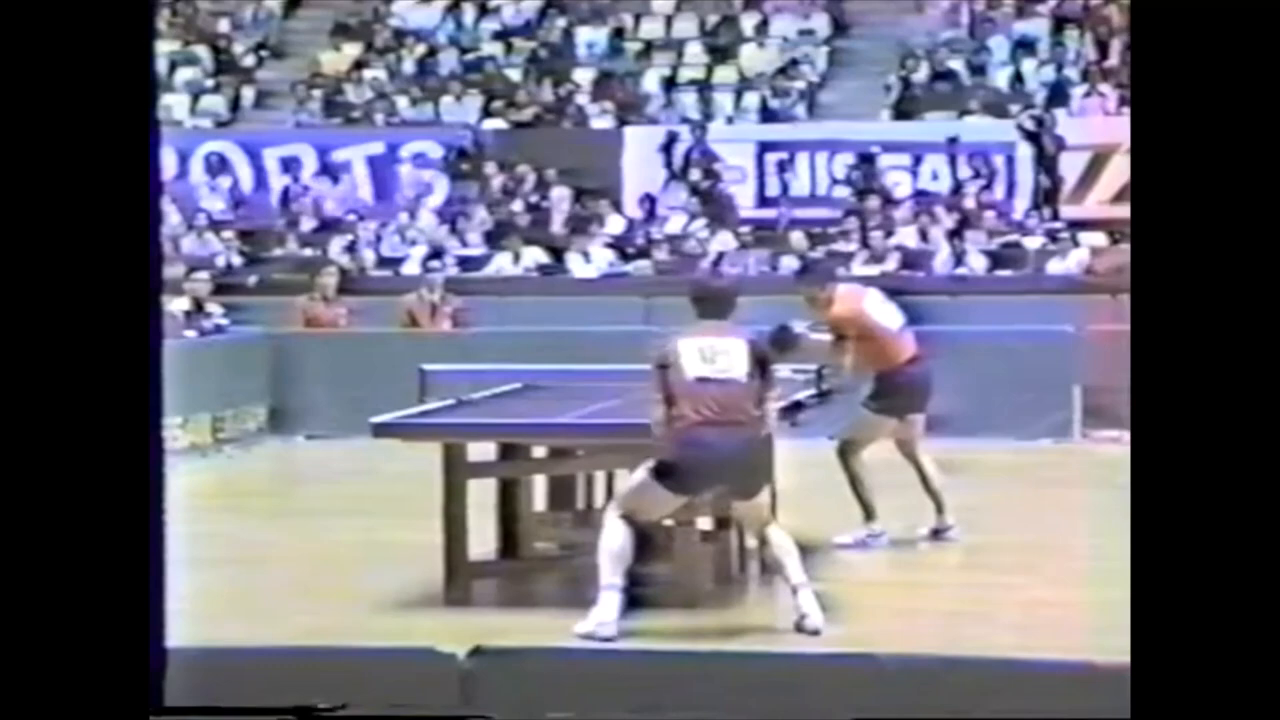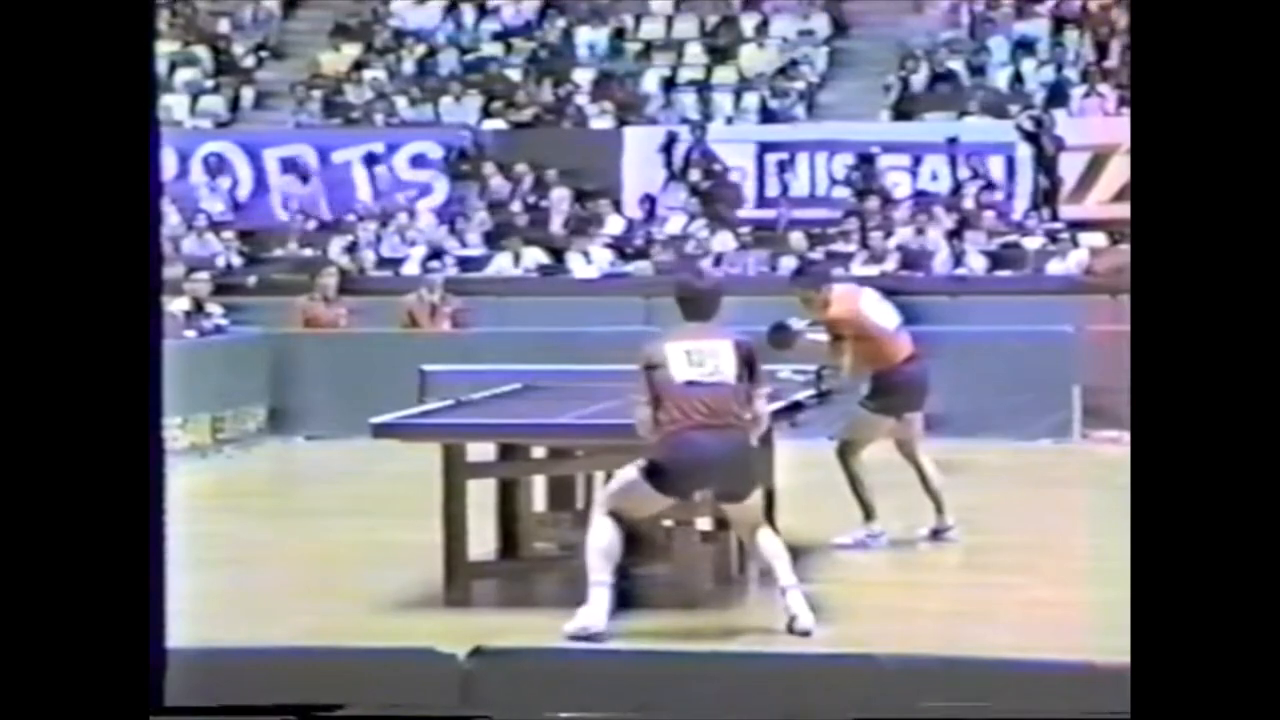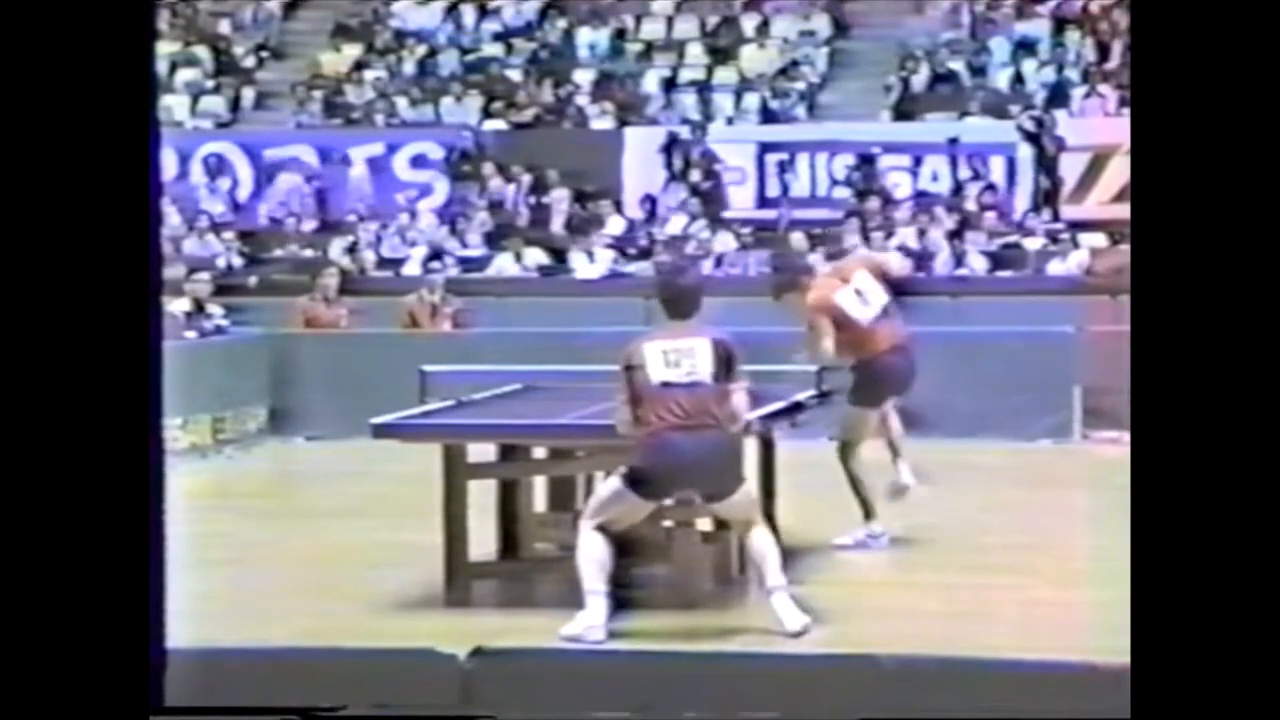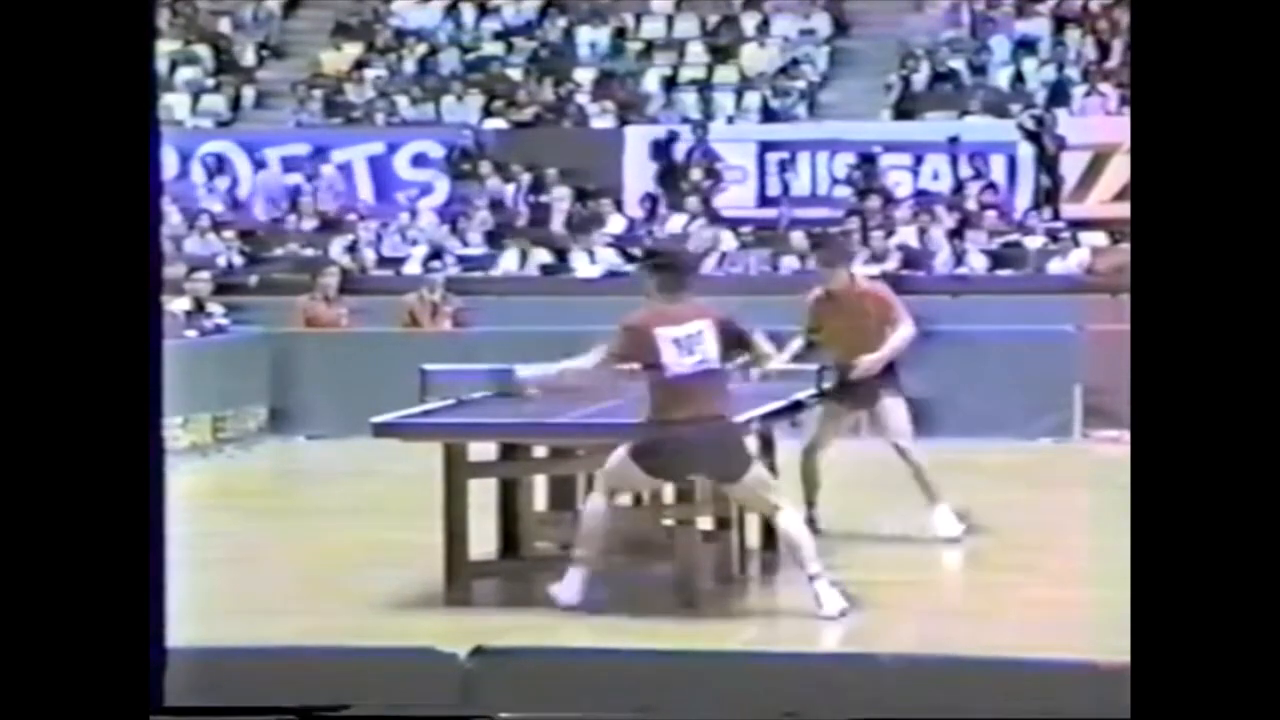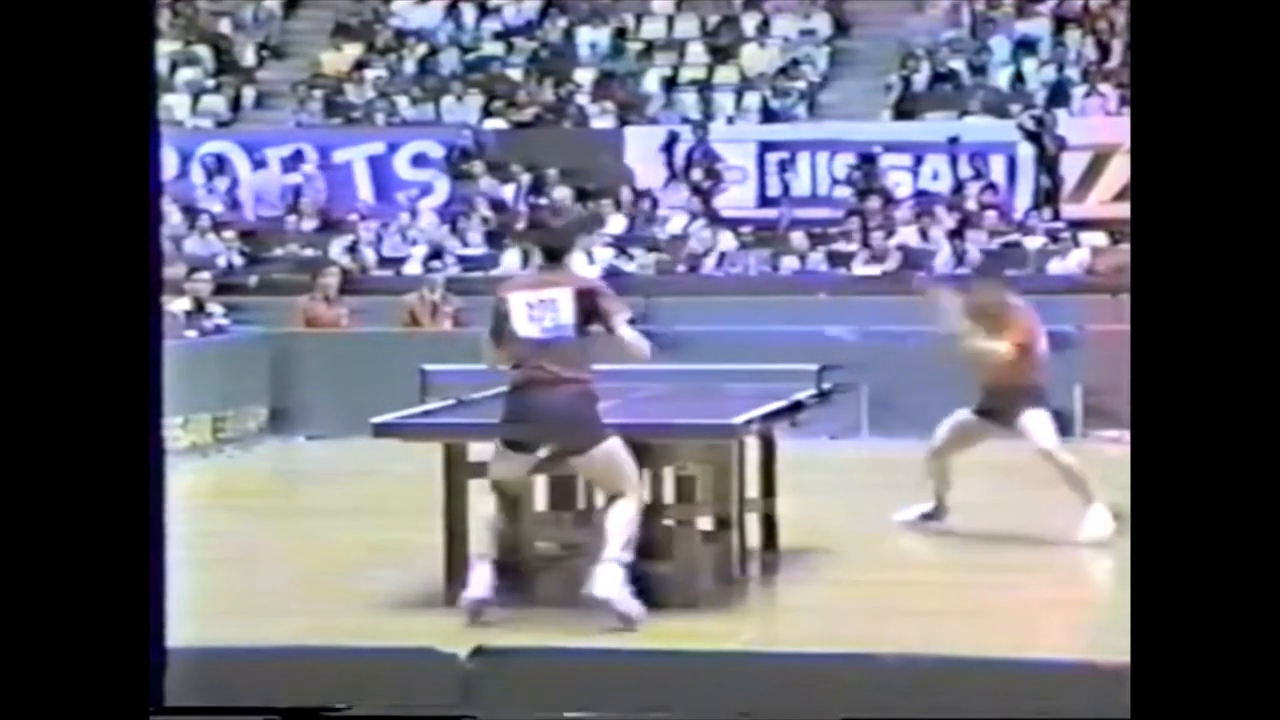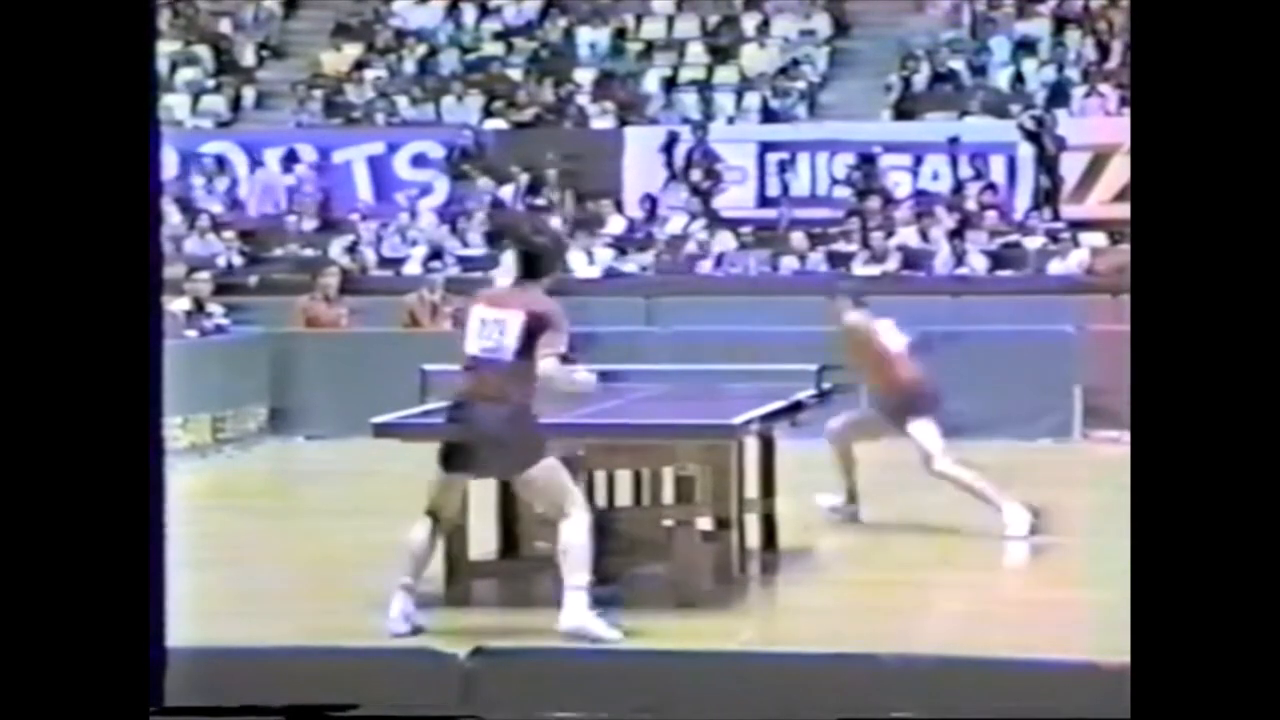
dt=0.7s
person 1, frame 1
left shoulder: (673, 347)
right shoulder: (751, 345)
left elbow: (660, 419)
right elbow: (767, 418)
left hip: (690, 450)
right hip: (745, 450)
left knee: (618, 514)
right knee: (765, 524)
left ankle: (606, 612)
right ankle: (806, 605)
person 1, frame 2
left shoulder: (657, 350)
right shoulder: (740, 345)
left elbow: (645, 425)
right elbow: (761, 417)
left hip: (679, 454)
right hip: (735, 452)
left knee: (606, 510)
right knee: (755, 526)
left ankle: (595, 609)
right ankle: (796, 606)
person 1, frame 3
left shoulder: (637, 349)
right shoulder: (718, 342)
left elbow: (625, 424)
right elbow: (739, 411)
left hip: (659, 456)
right hip: (716, 452)
left knee: (592, 524)
right knee: (752, 523)
left ankle: (594, 615)
right ankle: (784, 606)
person 1, frame 4
left shoulder: (638, 324)
right shoulder: (715, 317)
left elbow: (593, 365)
right elbow: (765, 354)
left wrist: (543, 374)
left hip: (667, 438)
right hip: (719, 436)
left knee: (603, 487)
right knee: (778, 508)
left ankle: (575, 582)
right ankle: (823, 588)
person 1, frame 5
left shoulder: (509, 291)
right shoulder: (589, 287)
left elbow: (496, 357)
right elbow: (629, 341)
right wrist: (644, 348)
left hip: (524, 408)
right hip: (575, 405)
left knee: (500, 491)
right knee: (629, 493)
left ankle: (481, 579)
right ankle: (609, 575)
person 1, frame 6
left shoulder: (482, 299)
right shoulder: (547, 311)
right elbow: (547, 371)
right wrist: (579, 379)
left hip: (463, 421)
right hip: (510, 425)
left knee: (437, 515)
right knee: (574, 512)
left ankle: (402, 605)
right ankle: (577, 608)
person 2, frame 1
left shoulder: (842, 312)
right shoulder: (859, 291)
left elbow: (846, 364)
left hip: (897, 381)
right hip: (917, 372)
left knee: (848, 450)
right knee: (912, 450)
left ankle: (873, 528)
right ankle: (943, 522)
person 2, frame 2
left shoulder: (837, 313)
right shoulder: (854, 291)
left elbow: (843, 365)
left hip: (893, 381)
right hip: (914, 371)
left knee: (847, 450)
right knee: (912, 450)
left ankle: (873, 529)
right ankle: (944, 522)
person 2, frame 3
left shoulder: (814, 302)
right shoulder: (853, 267)
left elbow: (826, 353)
right elbow: (901, 267)
left hip: (876, 368)
right hip: (903, 359)
left knee: (847, 450)
right knee: (884, 408)
left ankle: (874, 529)
right ankle: (902, 468)
person 2, frame 4
left shoulder: (875, 293)
right shoulder: (818, 301)
left elbow: (906, 329)
right elbow: (810, 338)
left wrist: (880, 356)
right wrist: (786, 356)
left hip: (881, 375)
right hip: (848, 381)
left knee: (902, 446)
right knee: (810, 449)
left ankle: (939, 510)
right ankle: (809, 515)
person 2, frame 5
left shoulder: (1017, 314)
right shoulder: (979, 309)
left elbow: (1001, 354)
left wrist: (969, 339)
left hip: (1025, 397)
right hip: (992, 398)
left knee: (1049, 449)
right knee: (936, 453)
left ankle: (1095, 511)
right ankle: (938, 505)
person 2, frame 6
left shoulder: (856, 327)
right shoulder: (880, 326)
left hip: (912, 400)
right hip: (893, 401)
left knee: (939, 465)
right knee: (835, 432)
left ankle: (1013, 510)
right ankle: (850, 503)
